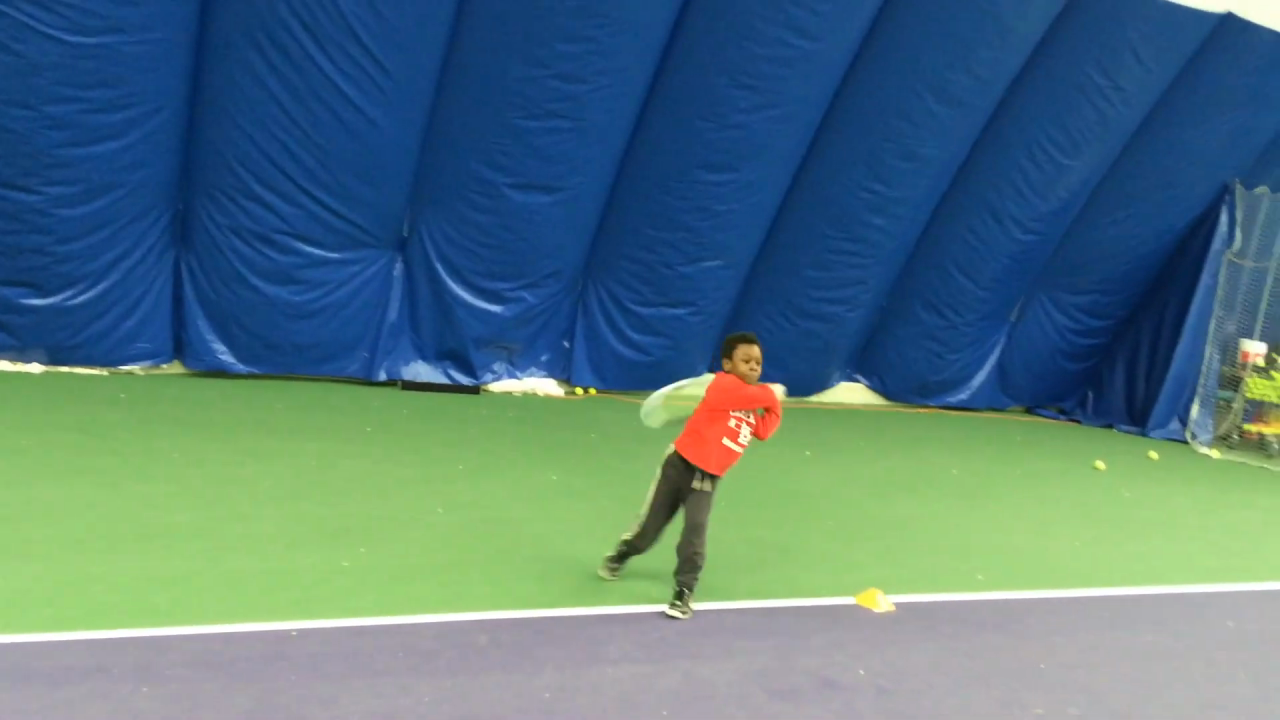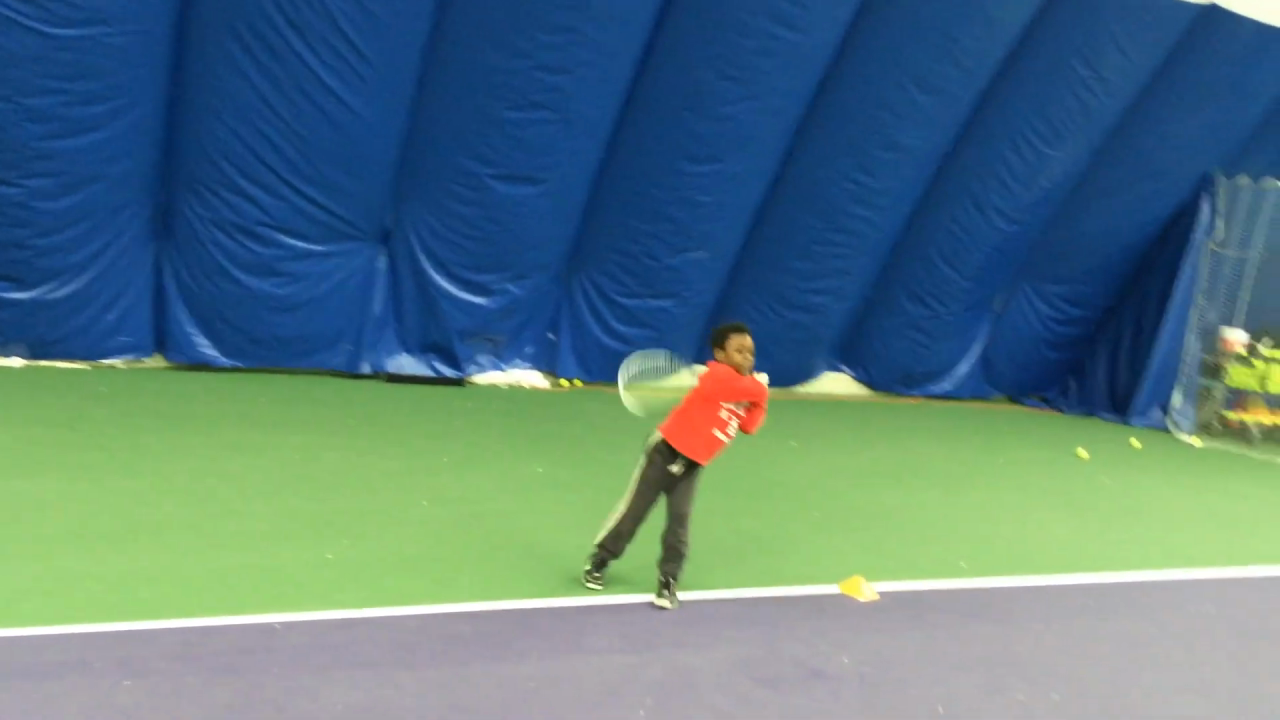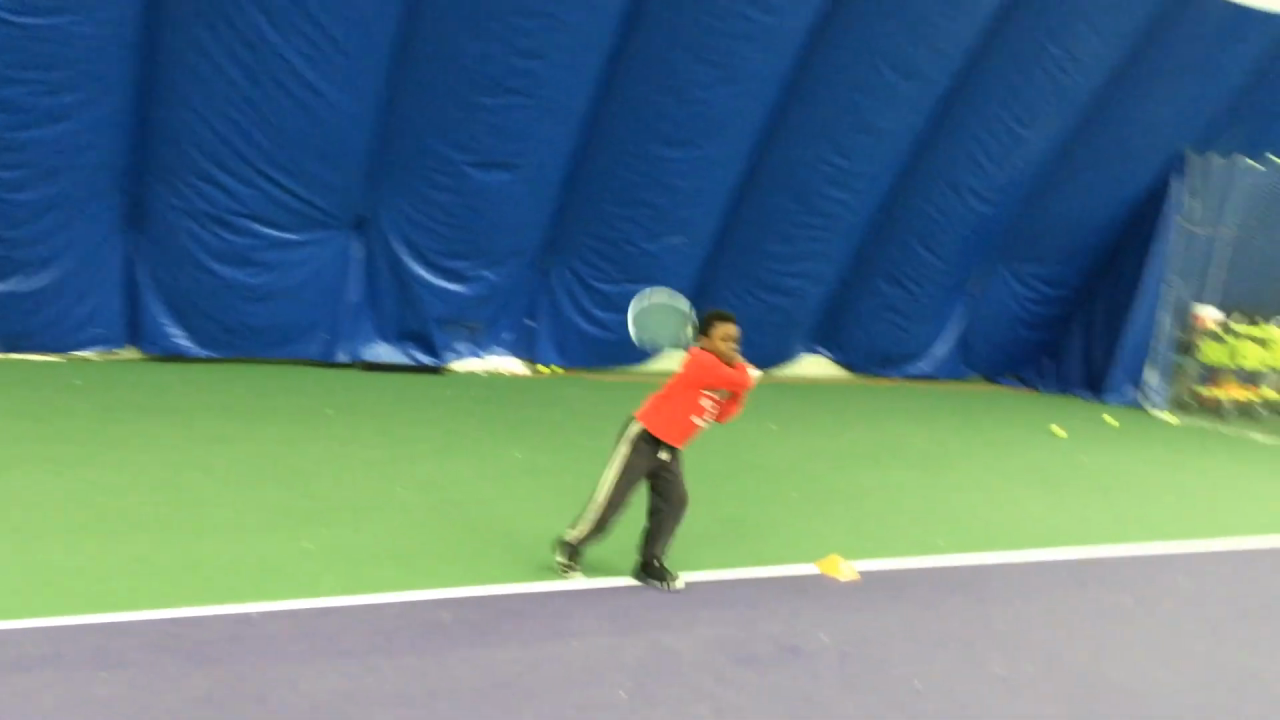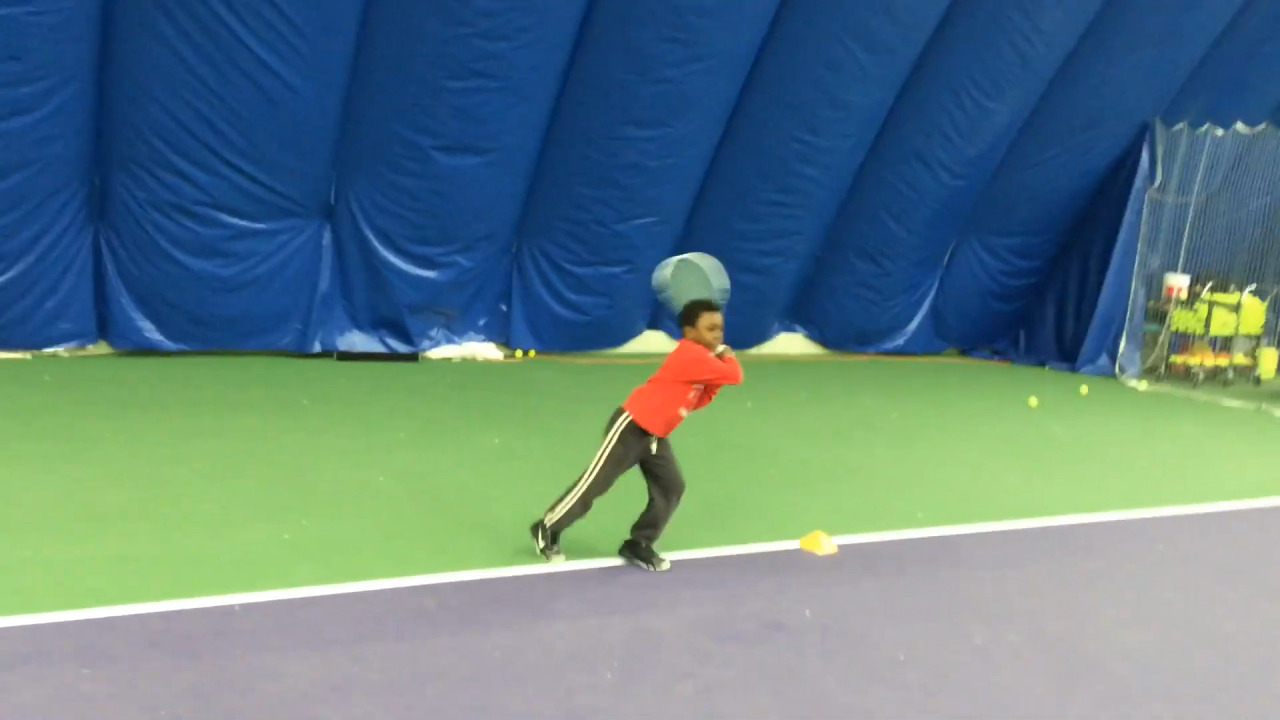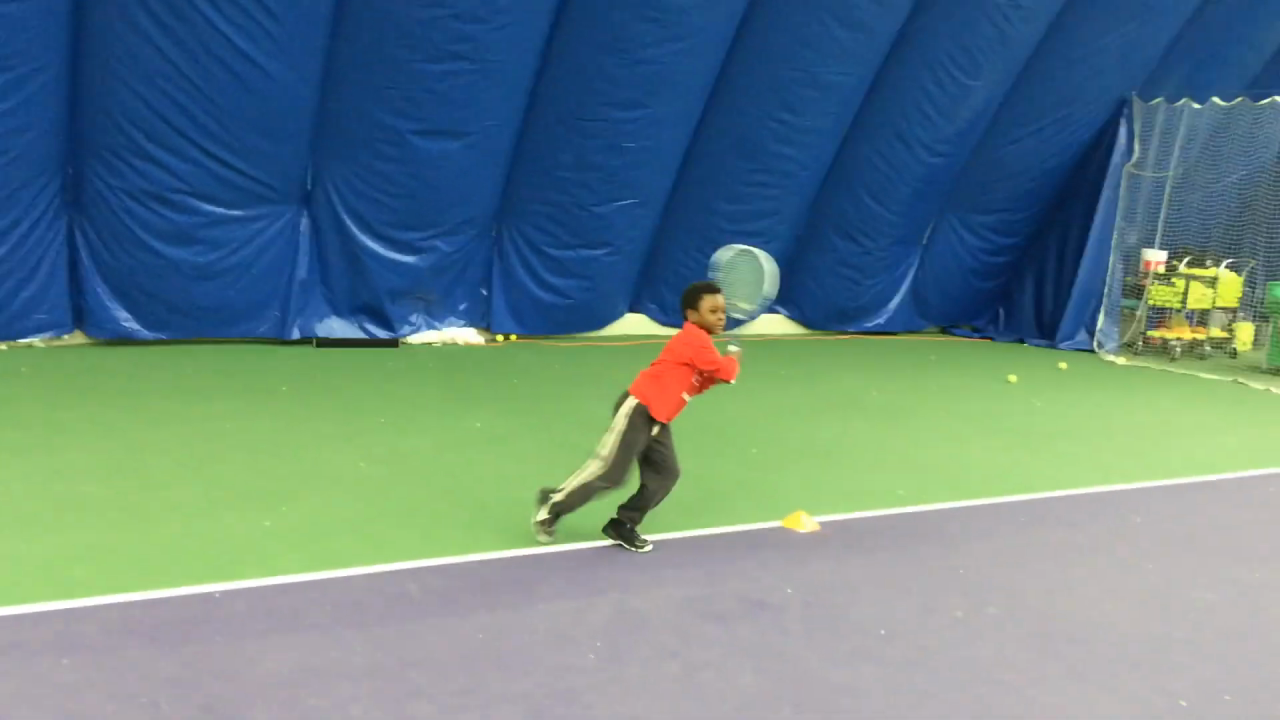
dt=0.1s
person 1, frame 1
left shoulder: (752, 404)
right shoulder: (724, 384)
left elbow: (764, 432)
right elbow: (762, 396)
left wrist: (774, 401)
right wrist: (771, 393)
left hip: (709, 476)
right hip: (684, 464)
left knee: (696, 529)
right knee: (653, 522)
left ankle: (684, 590)
right ankle: (622, 553)
person 1, frame 2
left shoulder: (741, 390)
right shoulder: (719, 376)
left elbow: (750, 425)
right elbow: (759, 391)
left wrist: (758, 396)
right wrist: (757, 382)
left hip: (691, 464)
right hip: (666, 451)
left knee: (679, 520)
right knee: (633, 510)
left ankle: (667, 582)
right ankle: (599, 560)
person 1, frame 3
left shoulder: (721, 376)
right shoulder: (702, 362)
left elbow: (724, 414)
right elbow: (743, 381)
left wrist: (740, 374)
right wrist: (746, 372)
left hip: (668, 449)
right hip: (646, 438)
left knee: (673, 501)
right knee: (611, 498)
left ankle: (651, 563)
right ankle: (570, 546)
person 1, frame 4
left shoulder: (700, 360)
right shoulder: (693, 355)
left elbow: (696, 400)
right elbow: (733, 375)
left wrist: (719, 364)
right wrist: (729, 359)
left hip: (655, 435)
right hip: (632, 426)
left knee: (671, 489)
right knee: (595, 482)
left ankle: (639, 546)
right ankle: (547, 529)
person 1, frame 5
left shoulder: (700, 344)
right shoulder: (695, 340)
left elbow: (693, 386)
right elbow: (728, 370)
left wrist: (714, 377)
right wrist: (732, 358)
left hip: (656, 419)
right hip: (637, 410)
left knee: (666, 474)
right knee: (610, 473)
left ankle: (623, 525)
right ankle: (552, 504)
